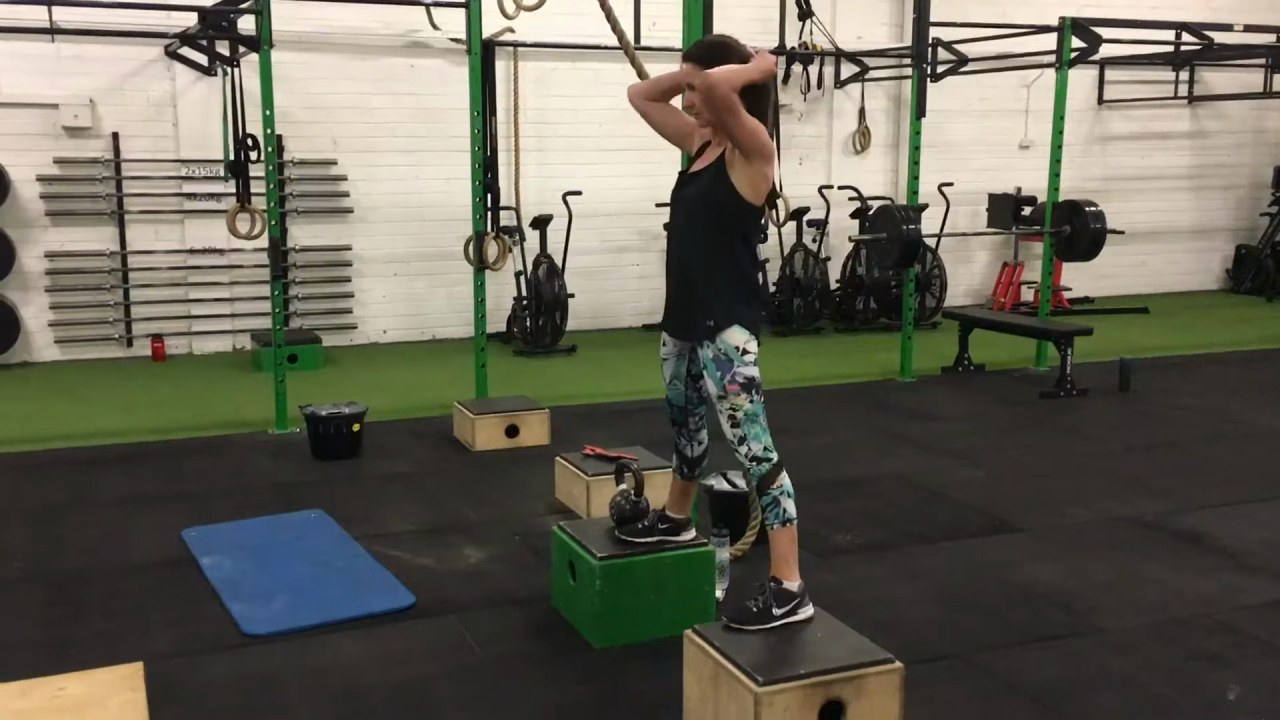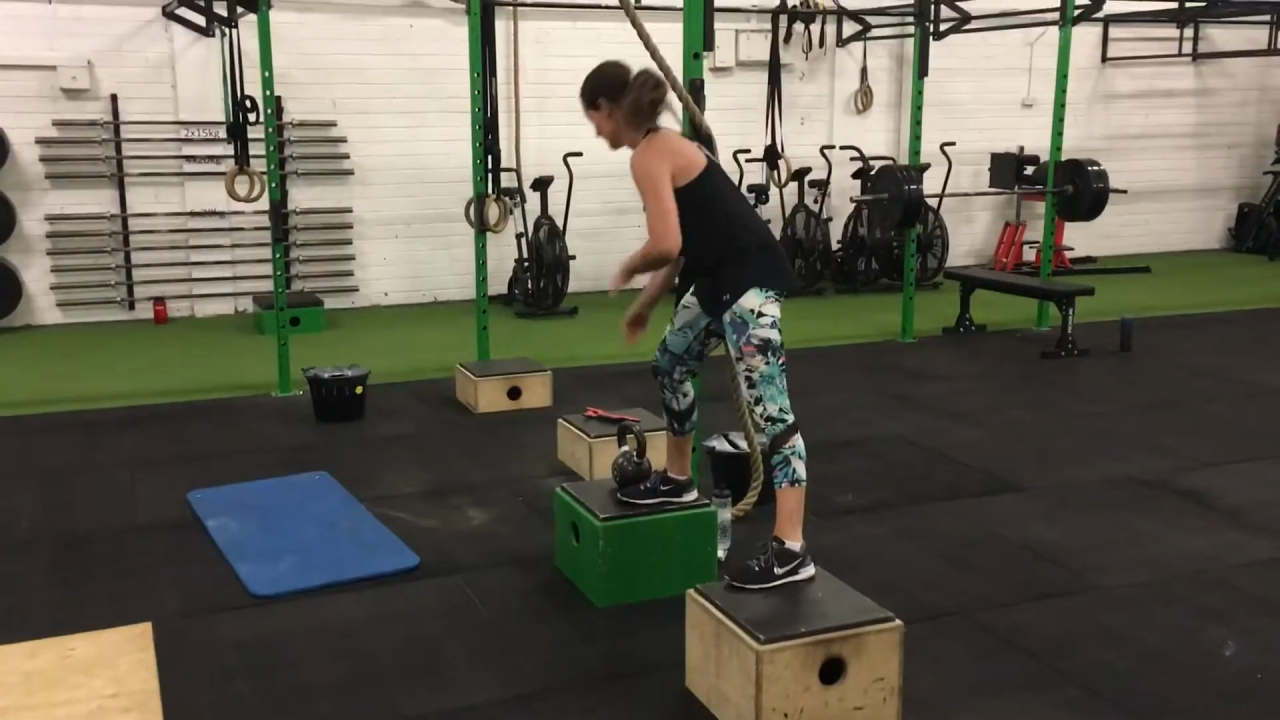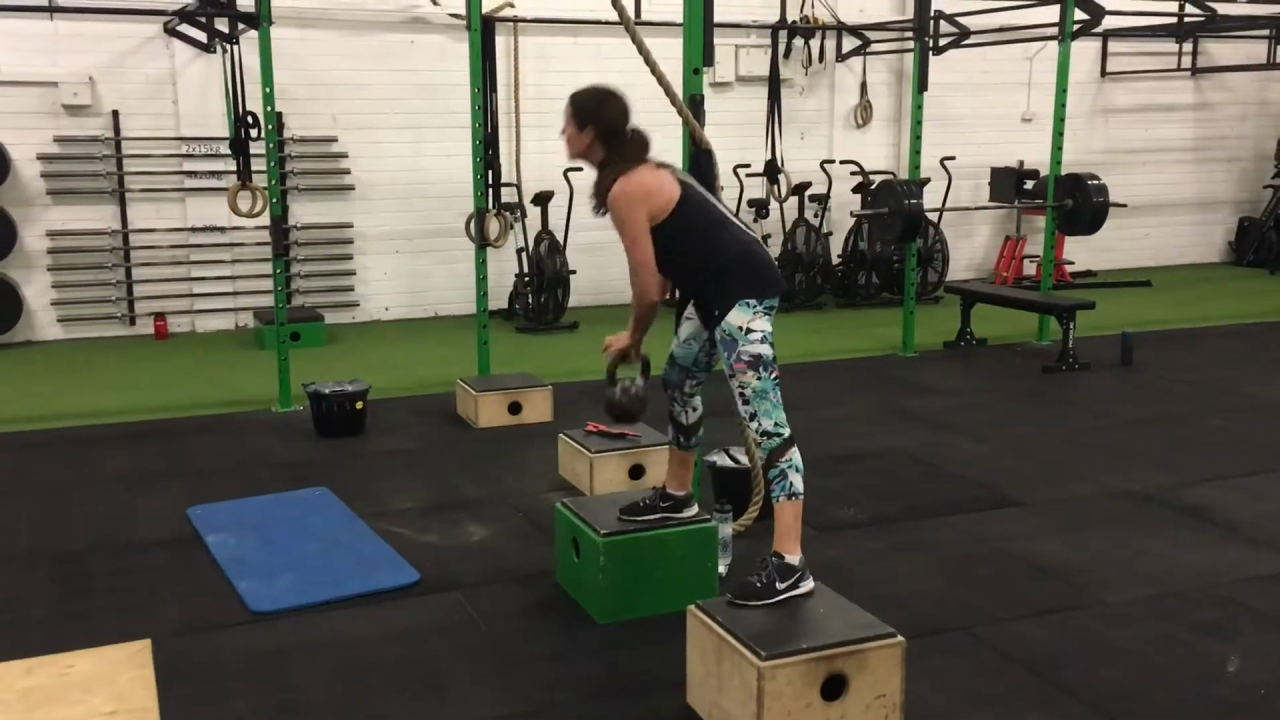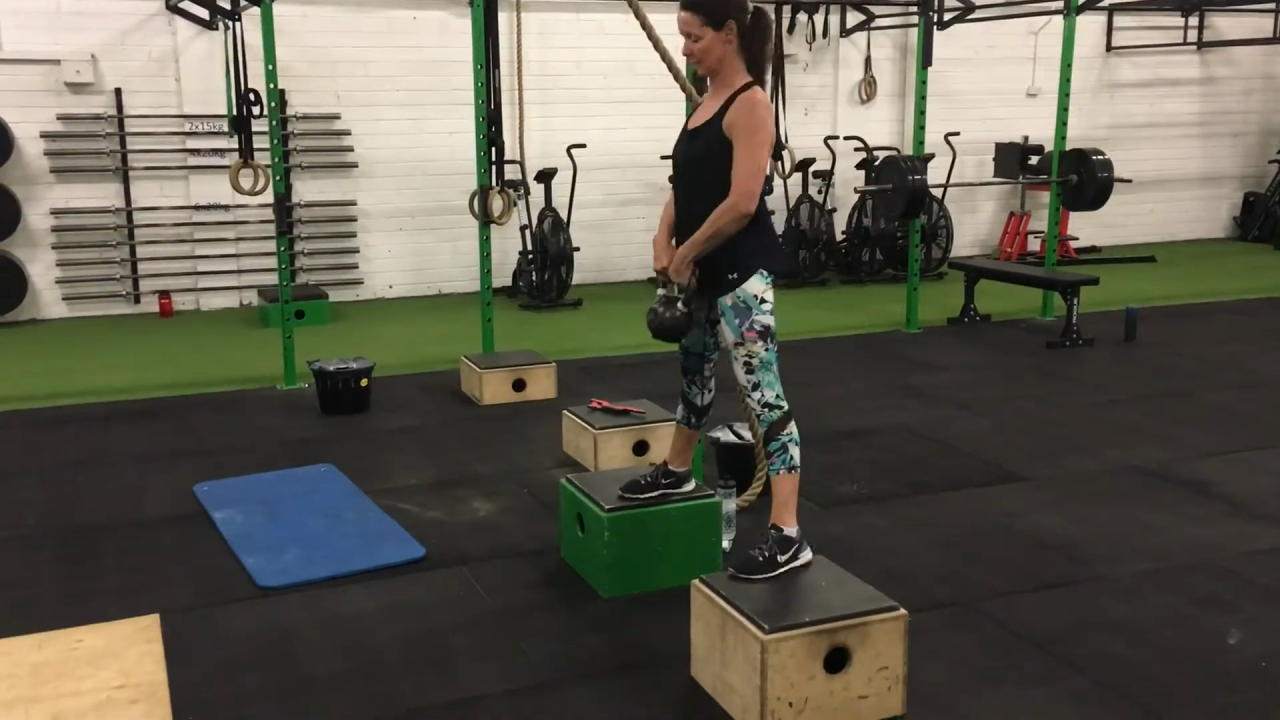
dt=1s
person 1, frame 1
left shoulder: (752, 146)
right shoulder: (702, 140)
left elbow: (712, 91)
right elbow: (639, 95)
left wrist: (756, 68)
right wrist: (696, 73)
left hip: (726, 322)
right hip: (685, 314)
left knee: (753, 448)
right knee: (684, 422)
left ankle: (789, 590)
right ankle: (676, 518)
person 1, frame 2
left shoulder: (648, 154)
right shoulder: (660, 146)
left elbow: (666, 245)
right elbow: (684, 241)
left wrist: (628, 271)
right wrist: (647, 300)
left hip: (750, 279)
right hip: (717, 279)
left knee: (768, 409)
right knee: (670, 363)
left ankle: (791, 550)
right ankle: (678, 478)
person 1, frame 3
left shoulder: (626, 191)
right shoulder: (639, 177)
left elbow: (649, 290)
right elbow: (659, 280)
left wrist: (632, 340)
right wrist: (632, 337)
left hip: (743, 290)
right hip: (716, 287)
left knee: (764, 420)
right knee: (679, 378)
left ankle: (789, 563)
right ankle: (678, 494)
person 1, frame 4
left shoulder: (750, 104)
right shoulder: (706, 100)
left elbow: (743, 202)
right elbow: (684, 183)
left wrist: (686, 253)
right wrist: (663, 242)
left hip: (740, 270)
right hip: (701, 267)
left knee: (762, 393)
right knee: (693, 368)
left ankle: (787, 534)
right ankle: (677, 470)
